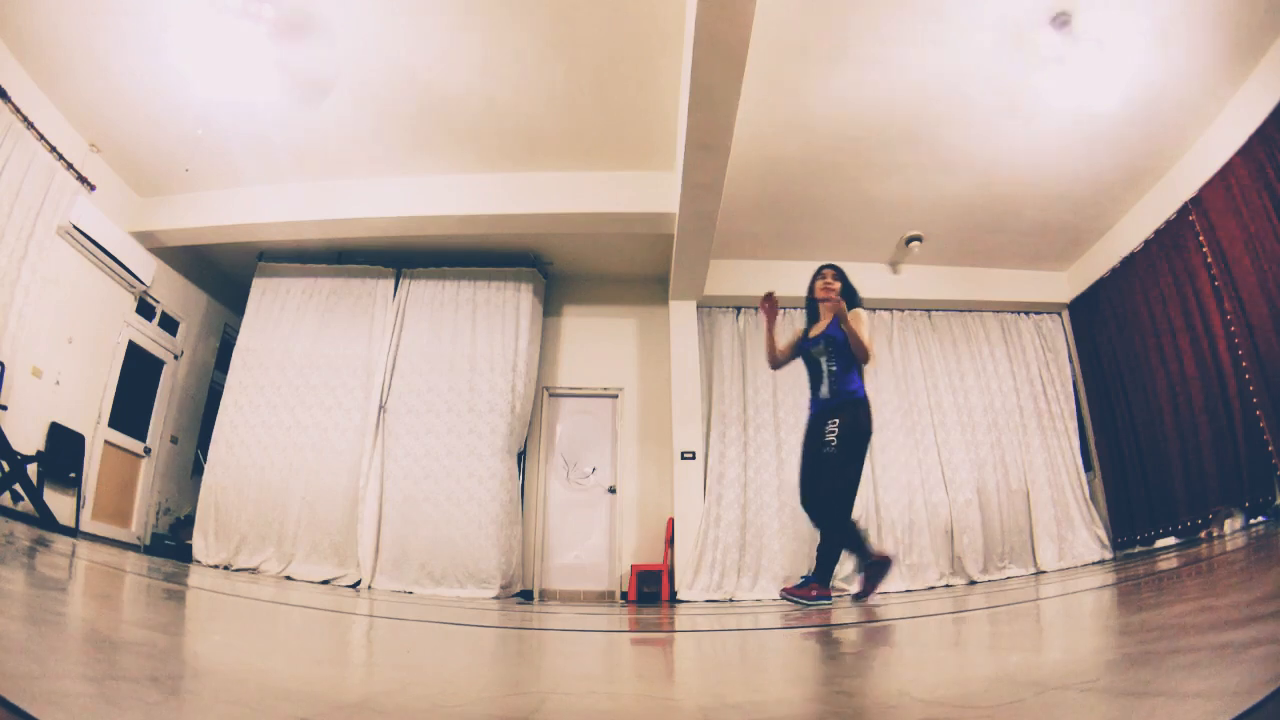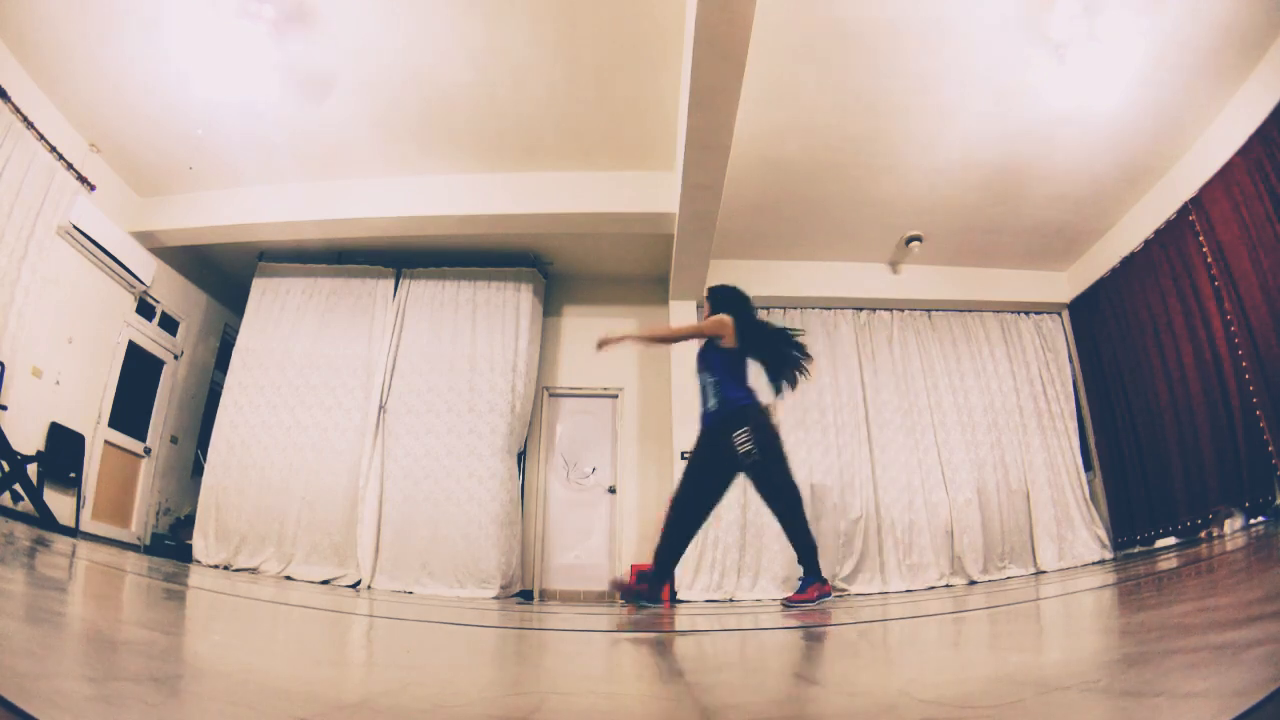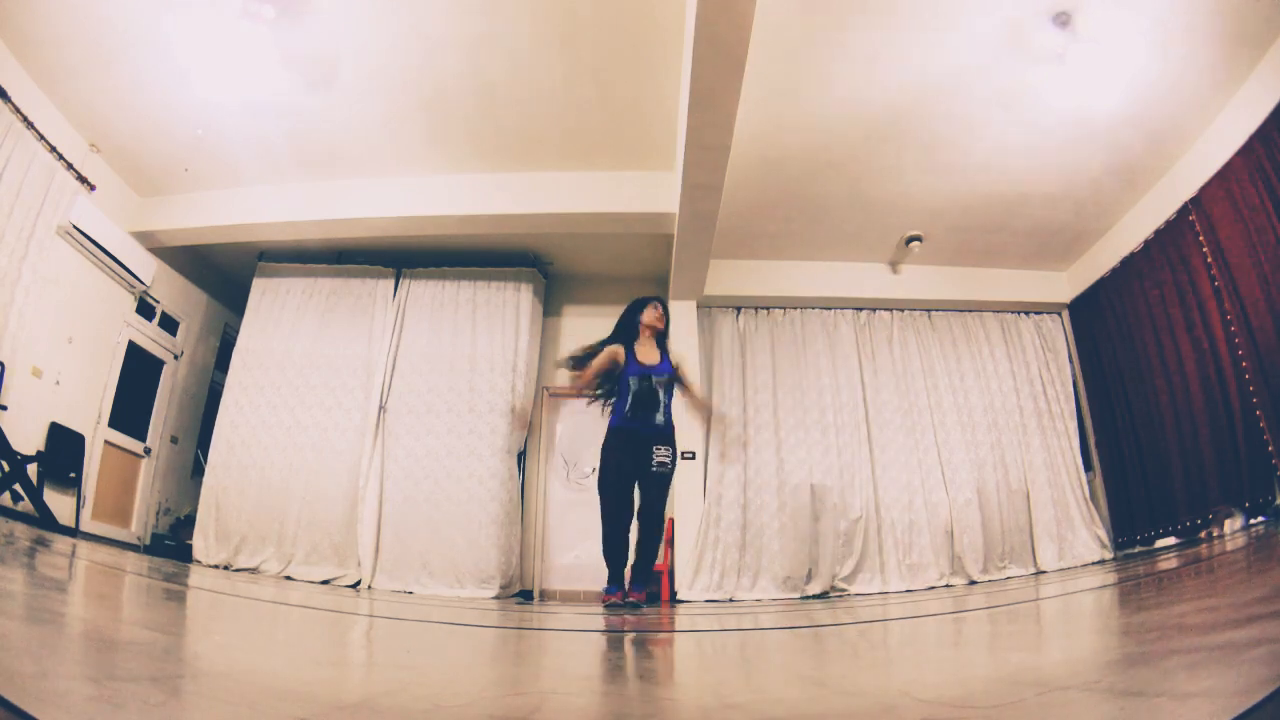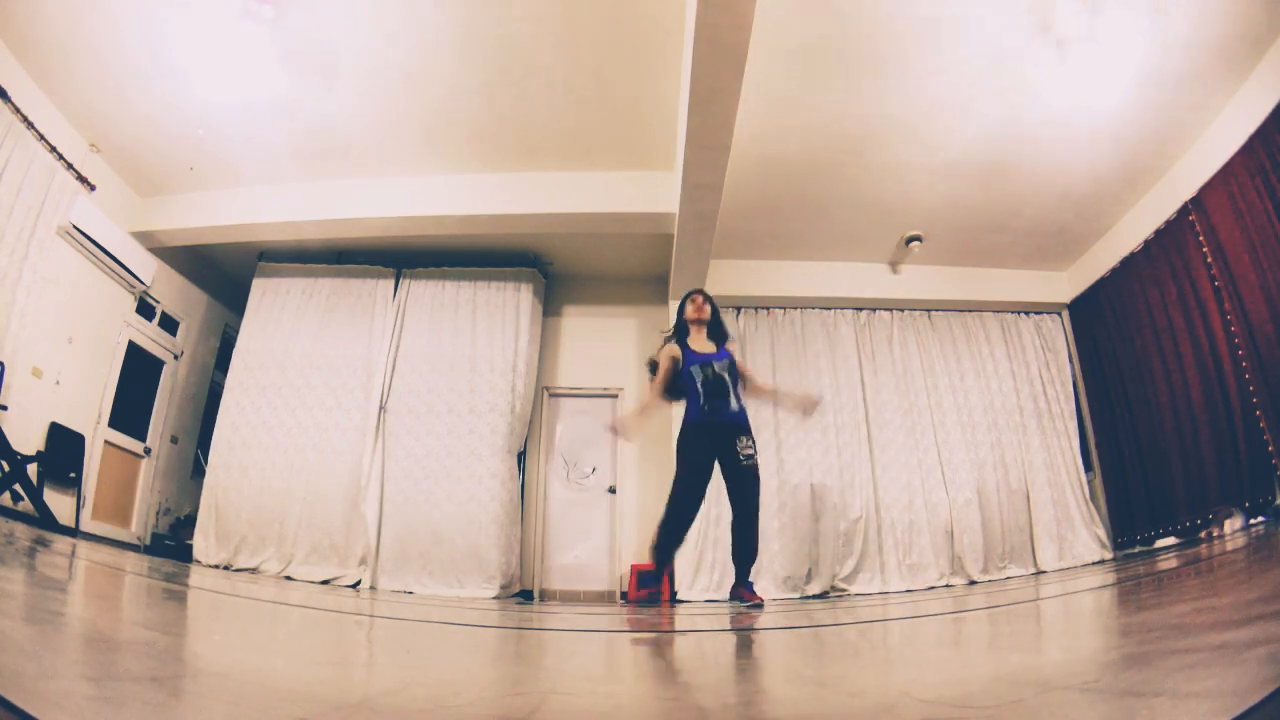
dt=0.7s
person 1, frame 1
left shoulder: (851, 317)
right shoulder: (806, 332)
left elbow: (865, 355)
right elbow: (775, 362)
left wrist: (844, 318)
right wrist: (770, 320)
left hip: (849, 413)
right hip: (818, 418)
left knee: (834, 497)
right knee: (813, 499)
left ankle: (820, 580)
right ankle: (870, 560)
person 1, frame 2
left shoulder: (724, 323)
right shoulder: (716, 343)
left elbow: (672, 334)
left wrist: (623, 336)
left hip: (744, 423)
right hip: (716, 430)
left knee: (782, 499)
right knee: (686, 504)
left ankle: (815, 580)
right ankle: (655, 583)
person 1, frame 3
left shoulder: (668, 357)
right shoulder: (618, 351)
left elbow: (691, 395)
right elbow: (581, 380)
left hip: (660, 440)
right hip: (622, 441)
left knee: (652, 512)
right knee: (615, 513)
left ankle: (640, 583)
right ankle: (616, 583)
person 1, frame 4
left shoulder: (725, 349)
right shoulder: (674, 349)
left elbow: (753, 384)
right elbow: (657, 391)
left wrist: (792, 399)
right wrist: (631, 417)
left hip: (736, 430)
right hip: (698, 433)
left knee: (746, 506)
right knee: (682, 505)
left ankle: (742, 583)
right ankle: (656, 578)
